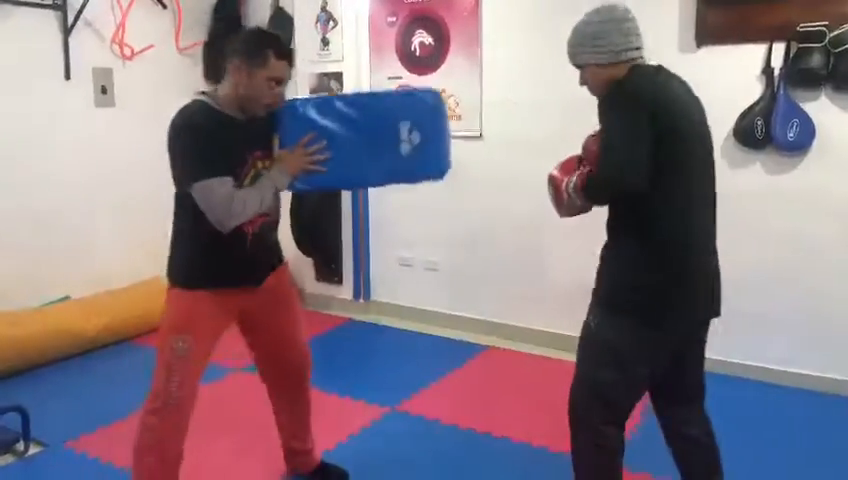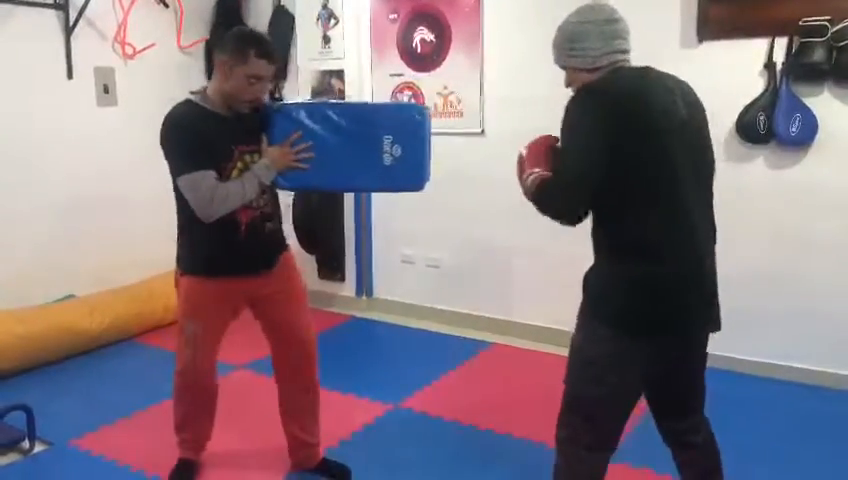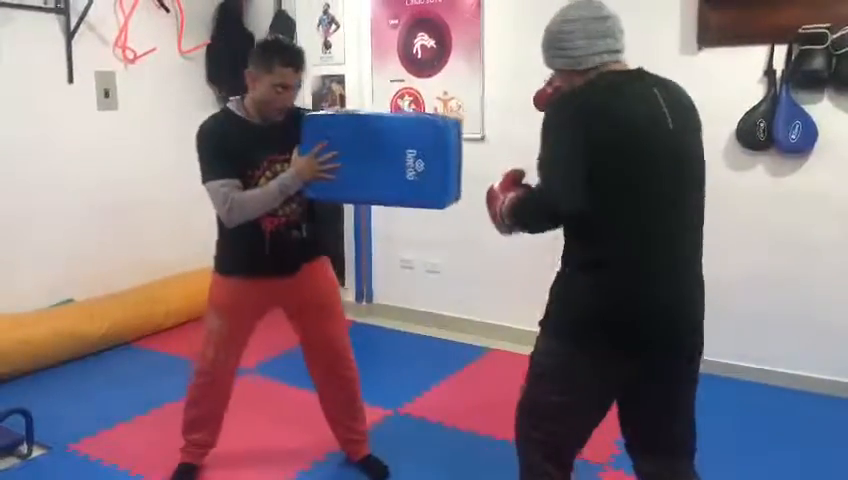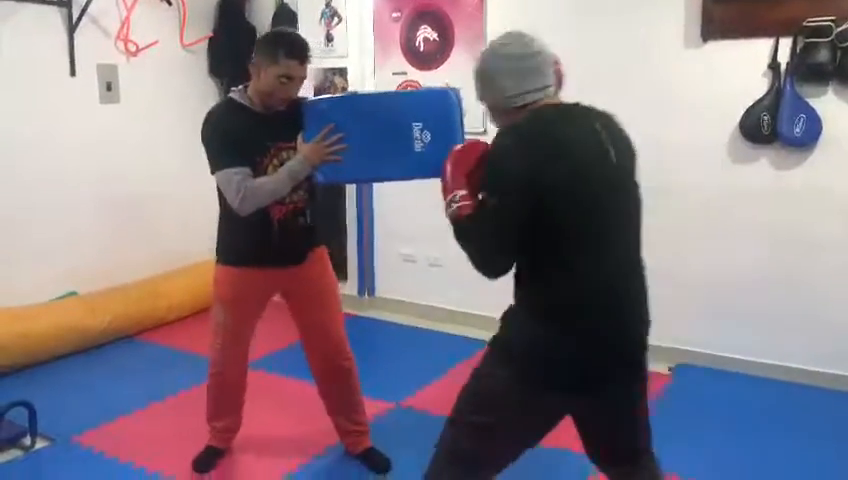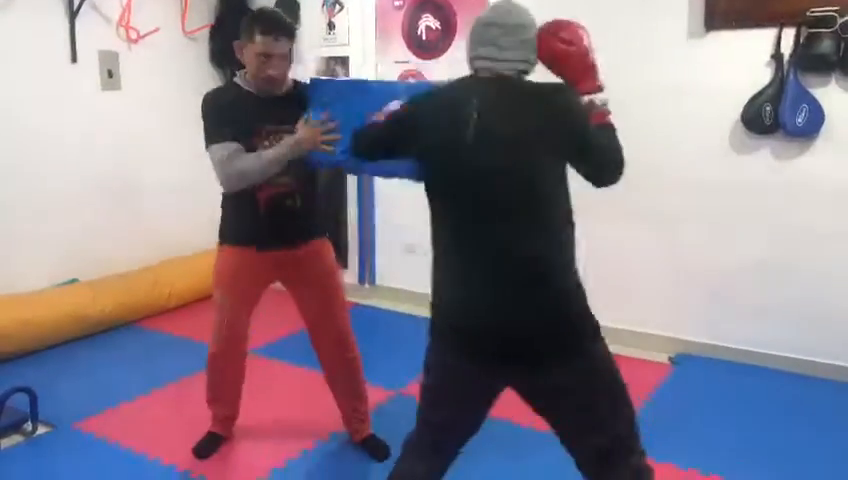
dt=0.5s
person 1, frame 1
left shoulder: (625, 92)
right shoulder: (676, 91)
left elbow: (622, 178)
left wrist: (578, 183)
left hip: (640, 285)
right hip: (693, 282)
left knee: (594, 410)
right knee: (682, 404)
person 1, frame 2
left shoulder: (596, 102)
right shoulder: (678, 92)
left elbow: (570, 203)
left wrist: (535, 178)
left hip: (629, 295)
right hip: (691, 290)
left knee: (583, 434)
right knee: (683, 415)
person 1, frame 3
left shoulder: (576, 106)
right shoulder: (676, 100)
left elbow: (558, 202)
left wrist: (508, 207)
left hip: (595, 313)
right hip: (675, 314)
person 1, frame 4
left shoulder: (518, 146)
right shoulder: (607, 130)
left elbow: (493, 257)
left wrist: (458, 196)
left hip: (545, 346)
right hip: (620, 340)
person 1, frame 5
left shoulder: (430, 107)
right shoulder: (556, 104)
left elbow: (364, 146)
right elbow: (607, 169)
left wrist: (393, 119)
left hip: (463, 320)
right hip: (553, 320)
person 2, frame 1
left shoulder: (269, 118)
right shoulder: (193, 126)
right elbow: (226, 212)
right wrist: (284, 172)
left hip: (265, 273)
right hip: (201, 281)
left knee: (291, 369)
right knee: (171, 397)
person 2, frame 2
left shoulder: (262, 115)
right shoulder: (183, 123)
left elbow: (300, 166)
right elbow: (208, 204)
right wrist: (269, 166)
left hip: (271, 260)
right hip: (207, 271)
left knee: (299, 355)
right knee: (194, 371)
person 2, frame 3
left shoulder: (304, 124)
right shoulder: (217, 132)
left elbow: (333, 179)
right elbow: (230, 210)
right wrist: (294, 177)
left hip: (305, 263)
right hip: (241, 271)
left knee: (335, 358)
right knee: (213, 367)
person 2, frame 4
left shoulder: (302, 113)
right shoulder: (223, 121)
left elbow: (333, 166)
right elbow: (243, 198)
right wrist: (303, 162)
left hip: (305, 253)
right hip: (244, 261)
left knee: (333, 350)
right knee: (227, 356)
left ankle: (357, 439)
right ankle: (220, 437)
person 2, frame 5
left shoulder: (308, 97)
right shoulder: (220, 102)
left elbow: (338, 151)
right elbow: (233, 174)
right wrist: (294, 146)
left hip: (306, 240)
right hip: (244, 244)
left knee: (337, 336)
right knee: (226, 341)
left ankle: (359, 427)
right ankle: (221, 423)
